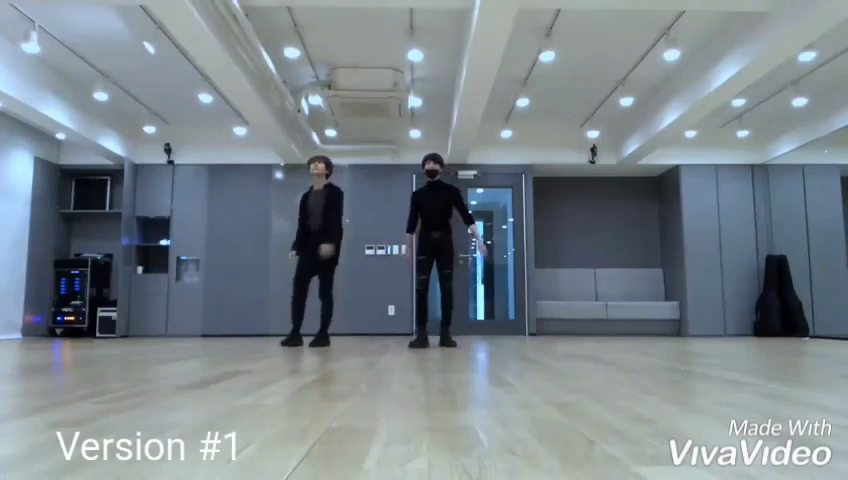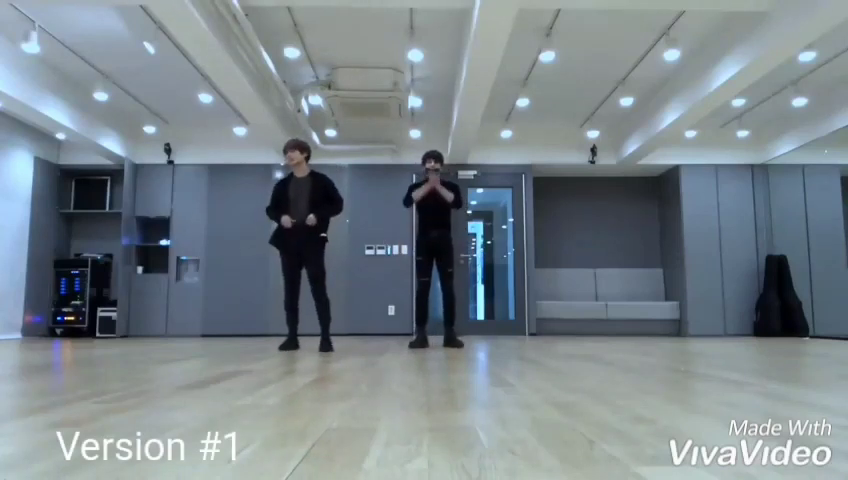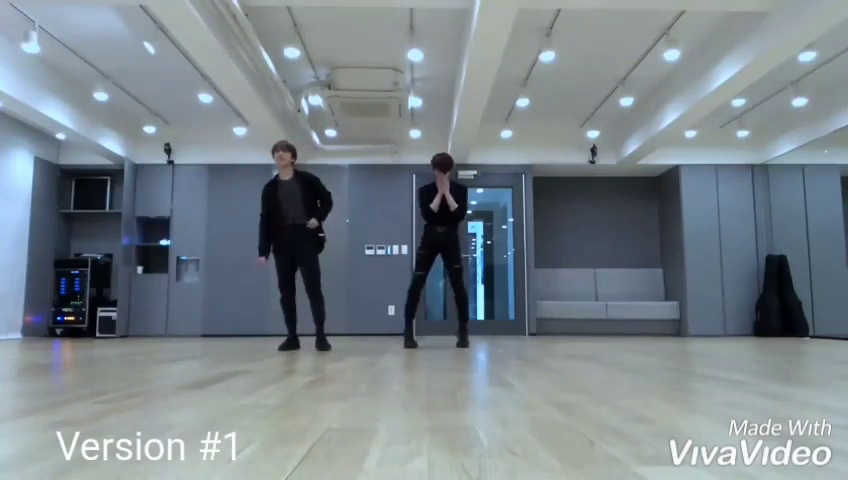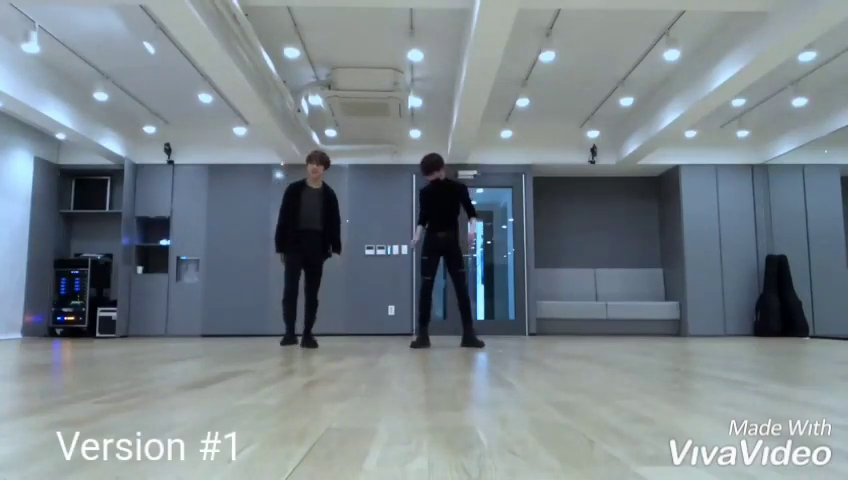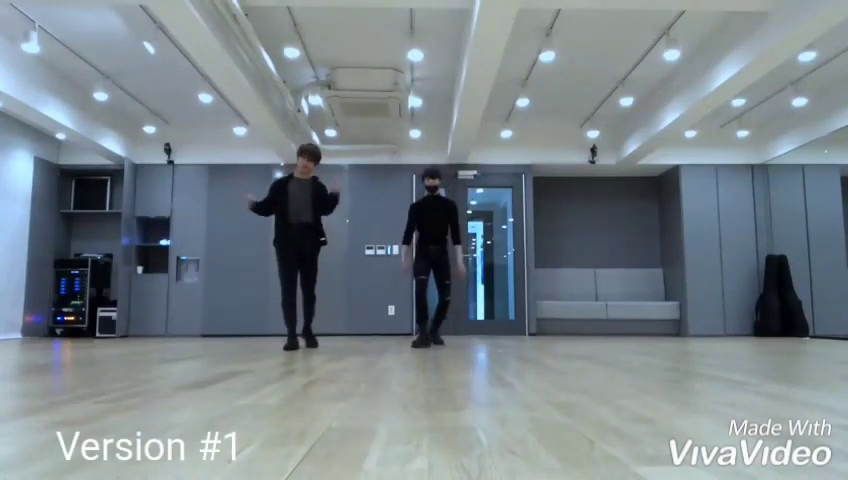
dt=1s
person 1, frame 1
left shoulder: (335, 193)
right shoulder: (306, 196)
left elbow: (335, 219)
right elbow: (302, 225)
left wrist: (331, 242)
right wrist: (296, 247)
left hip: (325, 248)
right hip: (308, 246)
left knee: (325, 292)
right knee: (299, 287)
left ankle: (323, 334)
right ankle: (295, 333)
person 1, frame 2
left shoulder: (321, 181)
right shoulder: (282, 185)
left elbow: (337, 204)
right elbow: (271, 208)
left wrist: (319, 216)
right wrist: (280, 217)
left hip: (312, 240)
right hip: (288, 241)
left knee: (318, 288)
right knee: (290, 290)
left ankle: (325, 337)
right ankle: (292, 336)
person 1, frame 3
left shoulder: (308, 180)
right shoulder: (270, 188)
left elbow: (327, 200)
right elbow: (265, 220)
left wrist: (318, 218)
right wrist: (263, 251)
left hip: (306, 238)
right hip: (282, 242)
left knee: (313, 286)
right knee: (286, 290)
left ankle: (320, 334)
right ankle: (292, 337)
person 1, frame 4
left shoulder: (329, 195)
right shoulder: (294, 190)
left elbow: (334, 224)
right elbow: (283, 219)
left wrist: (336, 248)
right wrist: (280, 247)
left hip: (317, 247)
right hip: (294, 245)
left knee: (312, 293)
right knee: (290, 289)
left ankle: (307, 334)
right ankle: (289, 332)
person 1, frame 5
left shoulder: (318, 187)
right shoulder: (281, 185)
left elbow: (326, 209)
right elbow: (266, 208)
left wrist: (334, 195)
right wrist: (253, 203)
left hip: (310, 240)
right hip: (286, 241)
left knee: (309, 289)
right knee: (288, 290)
left ankle: (308, 329)
right ankle: (291, 335)
person 2, frame 1
left shoulder: (451, 191)
right shoulder: (418, 194)
left elbow: (466, 215)
right elbow: (412, 222)
left wrist: (479, 239)
right wrist: (408, 249)
left hip: (445, 241)
right hip: (425, 242)
left knee: (446, 288)
right knee: (422, 287)
left ankle: (445, 333)
right ankle: (421, 334)
person 2, frame 2
left shoulder: (450, 187)
right shoulder: (416, 187)
left elbow: (457, 204)
right elbow: (407, 202)
left wrist: (438, 187)
right wrist: (427, 186)
left hip: (444, 239)
right hip: (424, 240)
left knee: (448, 287)
right knee: (422, 287)
left ankle: (450, 333)
right ankle: (421, 334)
person 2, frame 3
left shoulder: (459, 190)
right shoulder: (425, 190)
left elbow: (460, 215)
right elbow: (427, 215)
left wrist: (447, 192)
right wrist: (439, 192)
left hip: (450, 238)
right hip: (430, 238)
left knee: (459, 286)
right knee: (416, 284)
left ankle: (463, 331)
right ankle: (408, 332)
person 2, frame 4
left shoulder: (458, 189)
right shoulder: (425, 192)
left elbow: (471, 212)
left wrist: (472, 228)
right wrist: (417, 235)
left hip: (451, 241)
right hip: (431, 241)
left knee: (461, 287)
right knee: (426, 287)
left ankle: (468, 334)
right ankle: (423, 334)
person 2, frame 5
left shoulder: (449, 205)
right shoulder: (416, 206)
left elbow: (455, 234)
right elbow: (408, 233)
left wrist: (460, 260)
right wrist: (406, 258)
left hip: (441, 253)
right hip: (422, 253)
left knee: (445, 297)
right knee: (420, 289)
left ankle: (434, 331)
right ankle: (423, 333)
